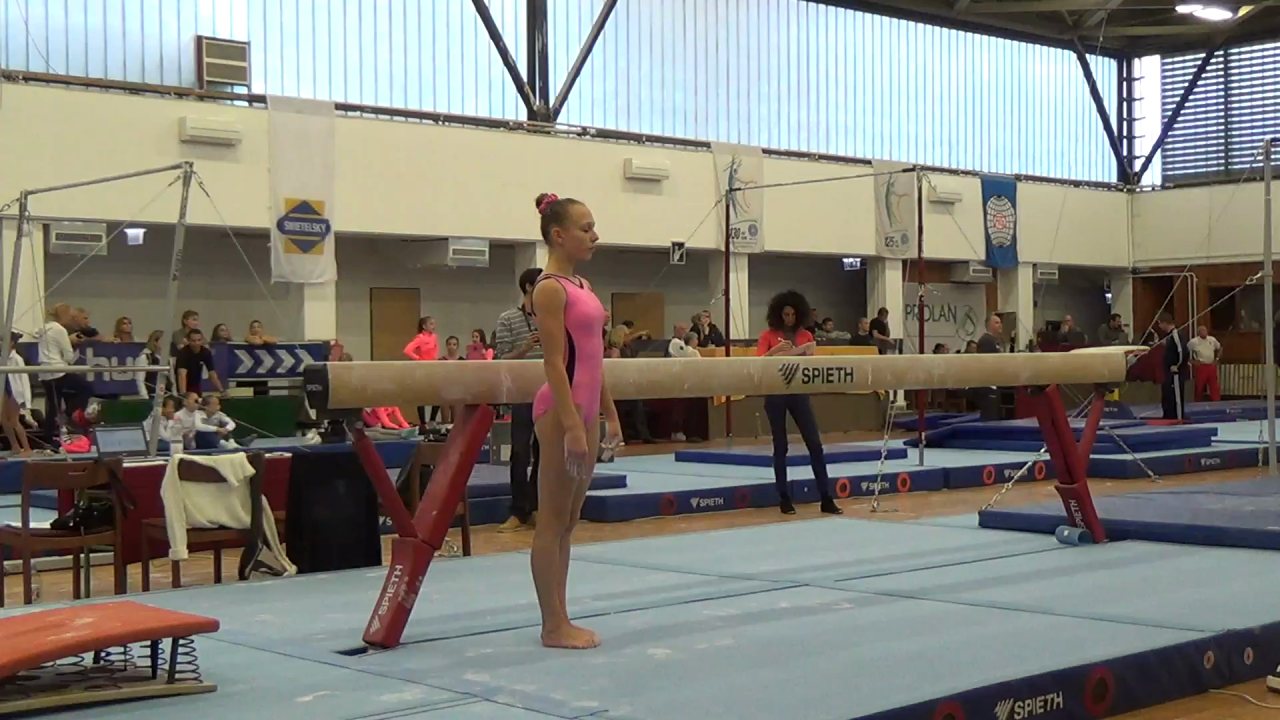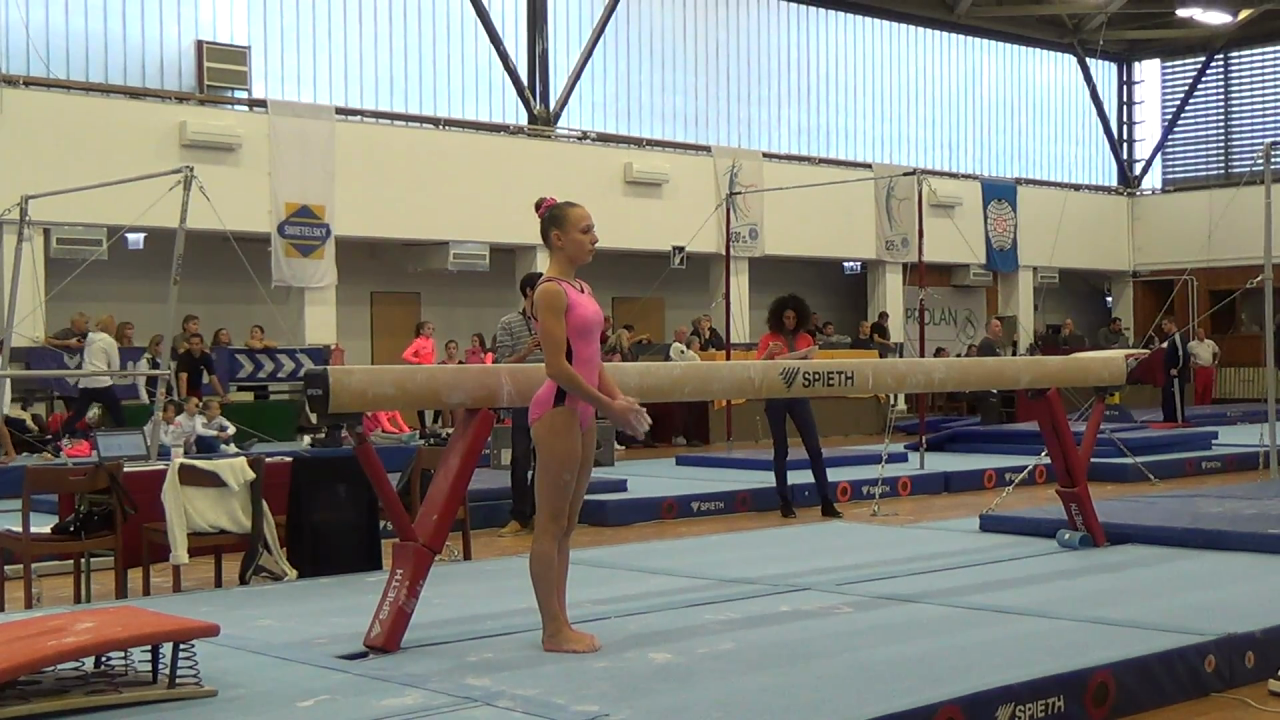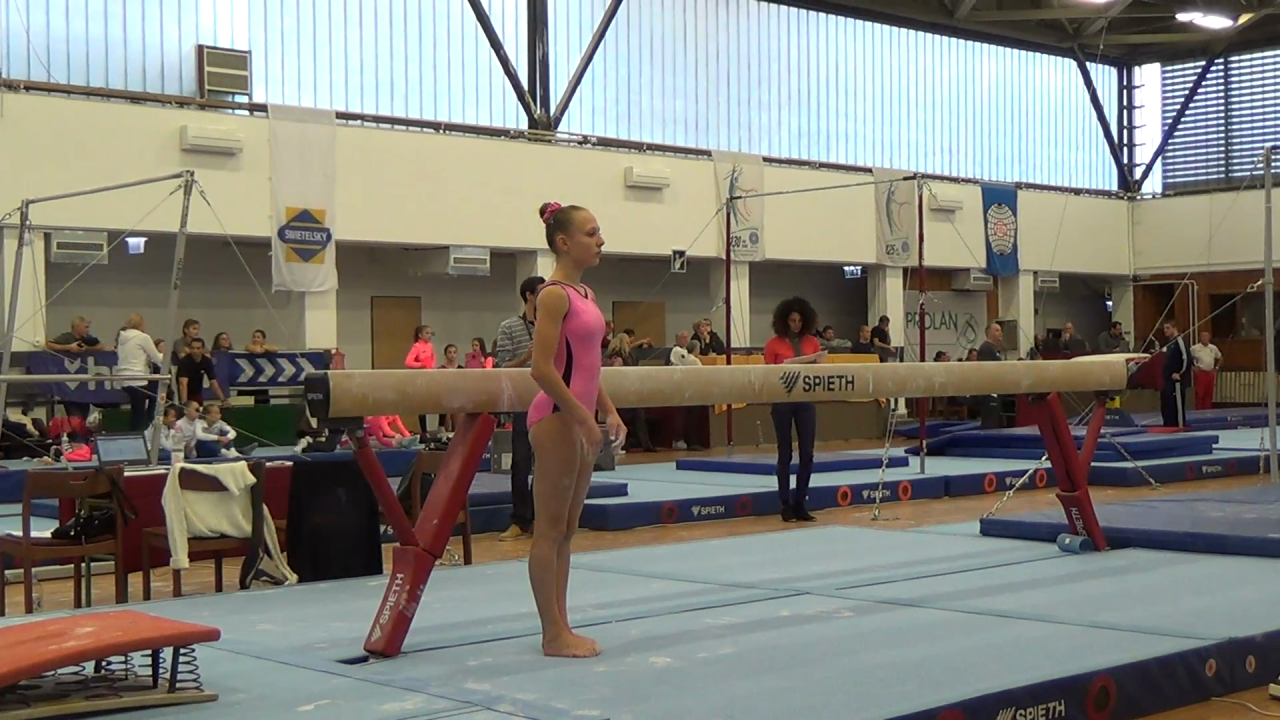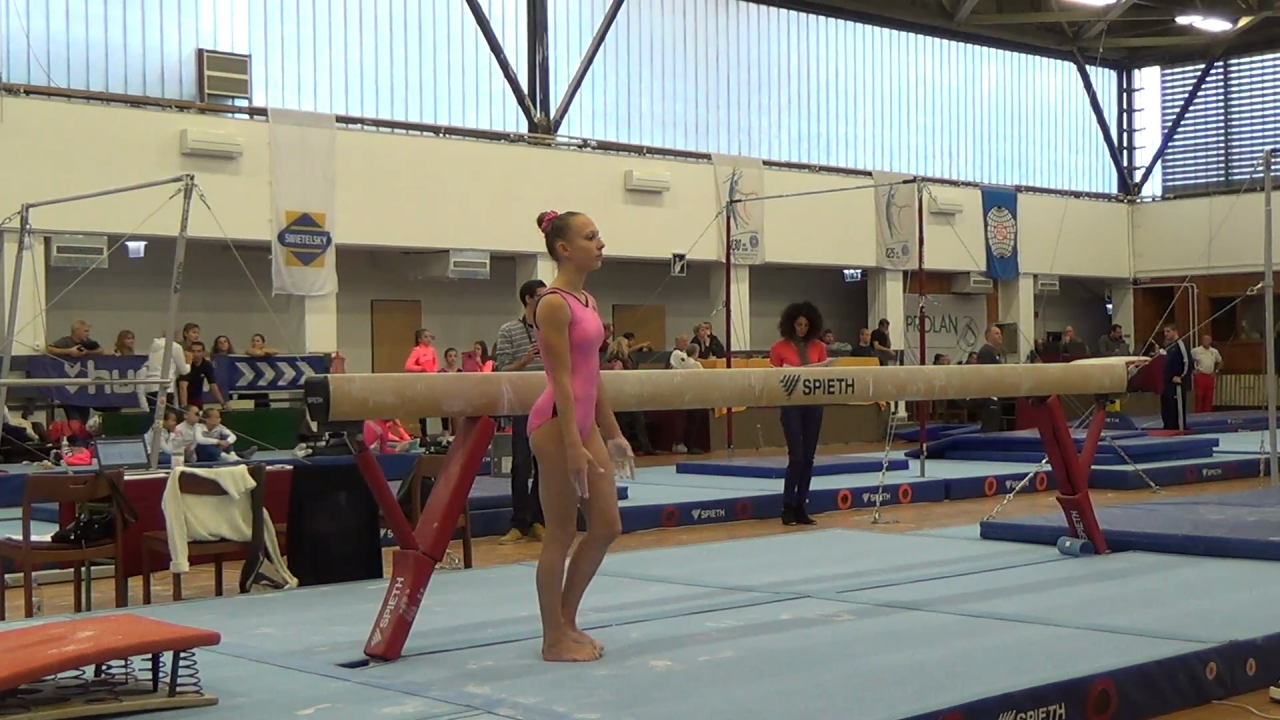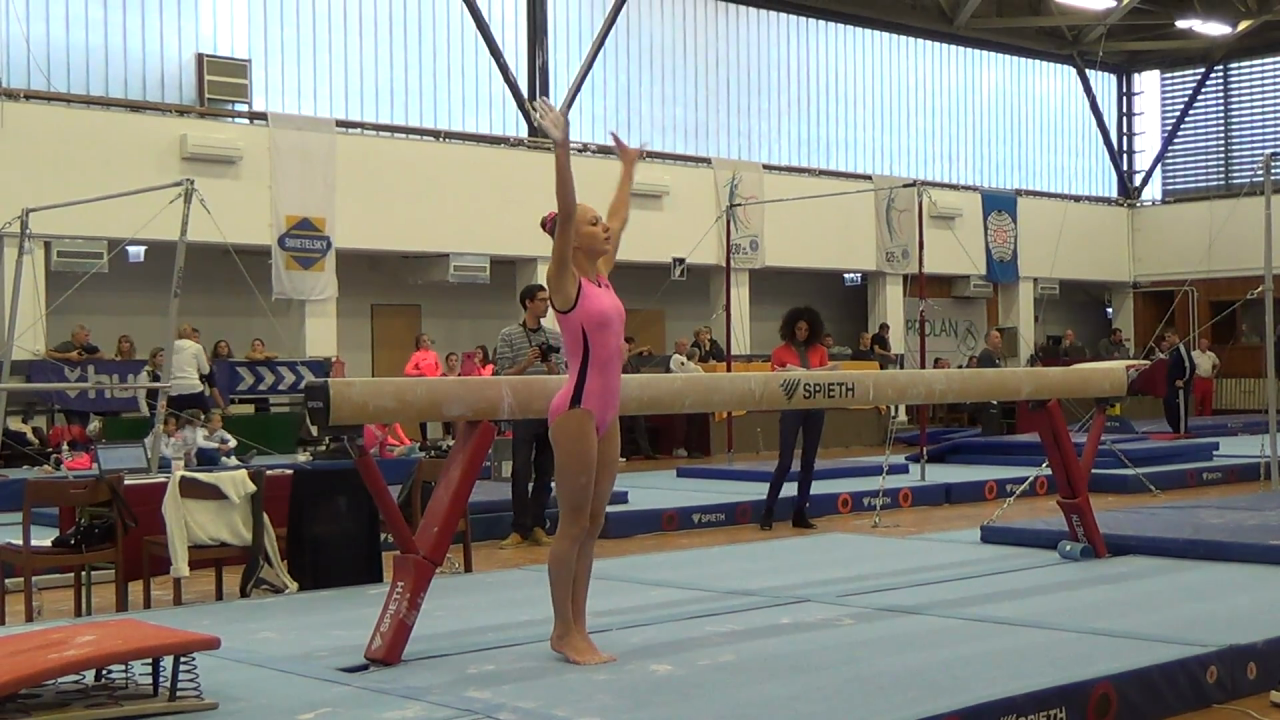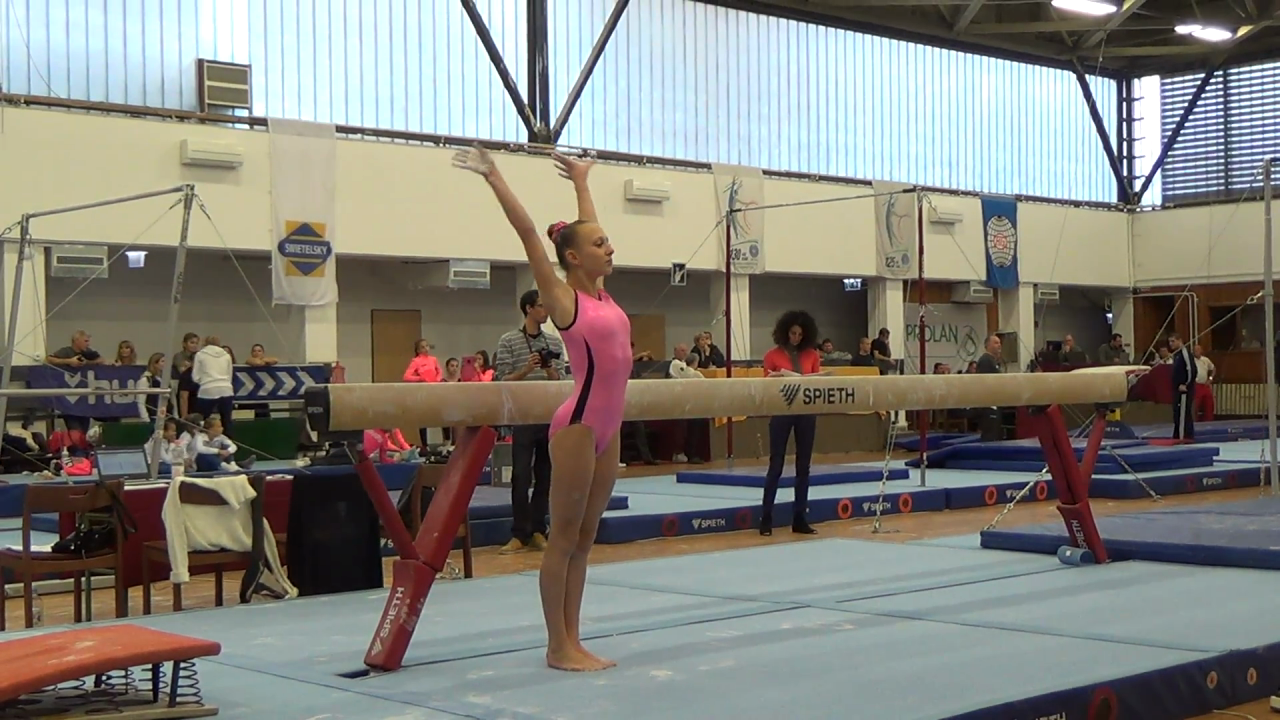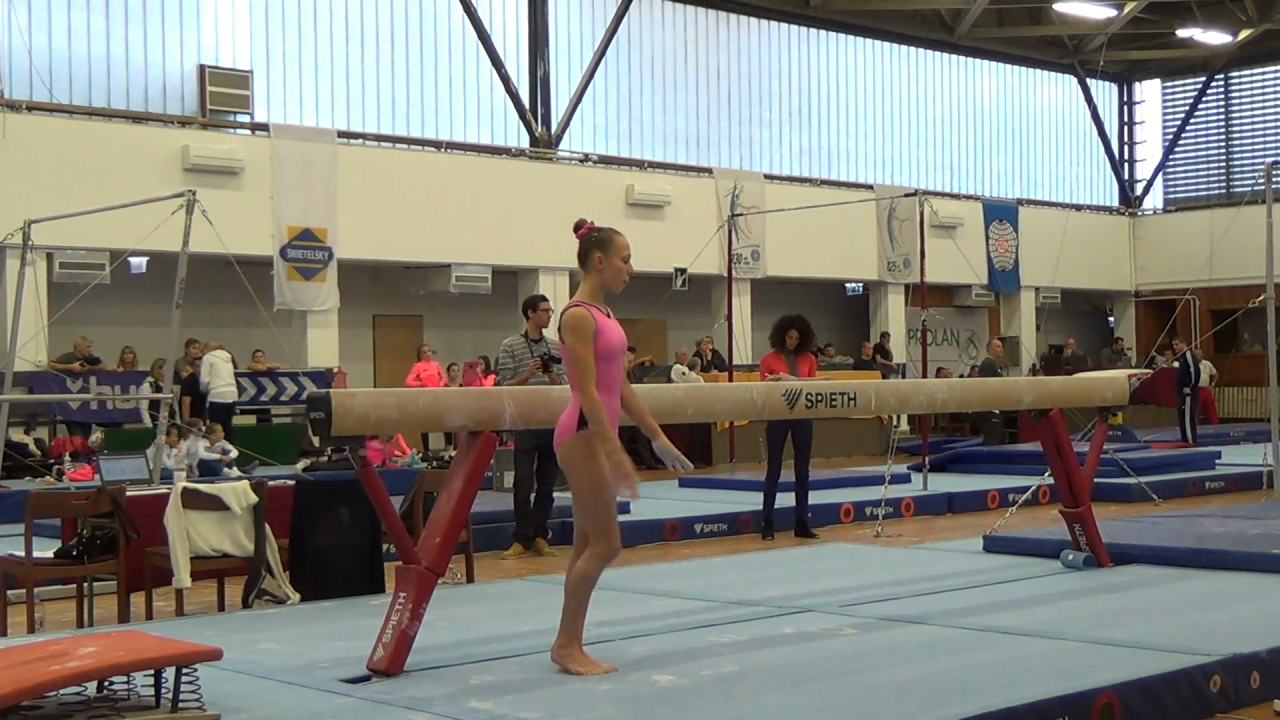
dt=0.5s
person 1, frame 1
left shoulder: (581, 285)
right shoulder: (550, 288)
right elbow: (555, 364)
left wrist: (609, 414)
right wrist: (572, 428)
left hip: (584, 410)
right hip: (562, 411)
left knee: (569, 522)
right knee: (552, 521)
left ankle: (562, 620)
right ankle: (553, 626)
person 1, frame 2
left shoulder: (581, 289)
right shoulder: (550, 291)
right elbow: (557, 366)
left wrist: (620, 400)
right wrist: (608, 405)
left hip: (583, 411)
right hip: (559, 411)
left knee: (568, 525)
right knee: (551, 525)
left ankle: (563, 624)
right ankle: (553, 630)
person 1, frame 3
left shoulder: (586, 294)
right shoulder: (554, 295)
right elbow: (542, 369)
left wrist: (609, 413)
right wrist: (582, 419)
left hip: (580, 418)
right hip: (559, 417)
left knee: (567, 530)
right knee: (550, 530)
left ankle: (563, 628)
right ankle: (553, 634)
person 1, frame 4
left shoulder: (587, 301)
right shoulder: (554, 304)
right elbow: (562, 379)
left wrist: (614, 434)
right wrist: (572, 444)
left hip: (585, 423)
right hip: (557, 423)
left knee: (607, 527)
right knee: (561, 534)
left ankle: (568, 623)
right ankle: (554, 638)
person 1, frame 5
left shoulder: (601, 277)
right shoulder: (565, 281)
left elbow: (618, 218)
right elbow: (566, 213)
left wrist: (628, 169)
right wrist: (561, 148)
left hip: (606, 414)
right hip: (577, 412)
left knee: (592, 526)
right knee: (573, 524)
left ankle: (576, 630)
right ankle: (566, 632)
person 1, frame 6
left shoulder: (601, 292)
right shoulder: (563, 298)
left elbow: (585, 227)
right elbow: (527, 233)
left wrist: (579, 181)
right wrist: (493, 174)
left hip: (609, 429)
right hip: (578, 426)
left knee: (585, 539)
right knee: (563, 538)
left ankle: (572, 640)
right ankle: (559, 645)
person 1, frame 7
left shoulder: (599, 314)
right shoulder: (580, 315)
left elbow: (618, 388)
right elbow: (587, 392)
left wrist: (657, 438)
right wrist: (613, 456)
left hip: (597, 434)
right hip: (585, 435)
left knee: (589, 543)
right knee: (601, 544)
left ankle: (573, 644)
right ankle: (565, 644)
person 2, frame 1
right shoulder: (508, 319)
right elbow: (501, 360)
right wrist: (524, 349)
right knee: (520, 455)
left ankle: (536, 508)
right ankle: (519, 512)
person 2, frame 2
right shoulder: (508, 324)
right elbow: (502, 364)
right wrist: (524, 353)
right knee: (520, 459)
left ankle: (537, 512)
right ankle: (520, 516)
person 2, frame 3
right shoulder: (508, 328)
right elbow: (502, 369)
right wrist: (525, 358)
right knee: (521, 464)
left ankle: (537, 517)
right ankle: (520, 521)
person 2, frame 4
right shoulder: (508, 331)
right elbow: (501, 371)
right wrist: (525, 360)
right knee: (521, 468)
left ankle: (537, 521)
right ankle: (520, 524)
person 2, frame 5
left shoulder: (555, 336)
right shoulder: (508, 336)
left elbow: (561, 376)
right elbow: (502, 376)
left wrist: (552, 367)
right wrist: (525, 365)
left knee: (546, 472)
right knee: (521, 472)
left ankle: (538, 526)
right ankle: (520, 528)
person 2, frame 6
left shoulder: (555, 342)
right shoulder: (508, 341)
left elbow: (561, 382)
right elbow: (502, 381)
left wrist: (551, 372)
right wrist: (526, 370)
left knee: (545, 478)
right knee: (521, 478)
left ankle: (538, 531)
right ankle: (520, 533)
person 2, frame 7
left shoulder: (556, 347)
right shoulder: (510, 346)
left elbow: (563, 387)
right elbow: (504, 386)
left wrist: (553, 377)
right wrist: (528, 375)
left knee: (547, 483)
right knee: (523, 483)
left ankle: (540, 537)
right ankle: (522, 539)
person 3, frame 1
left shoulder: (806, 335)
right shoulder: (768, 335)
left wrist: (808, 358)
right wrist: (775, 350)
left hip: (799, 392)
right hip: (776, 393)
left knee: (815, 445)
right knee: (781, 447)
left ankle: (826, 498)
right ankle: (784, 498)
person 3, frame 2
left shoulder: (806, 339)
right shoulder: (768, 339)
left wrist: (809, 361)
right wrist: (769, 353)
left hip: (799, 396)
right hip: (776, 397)
left knee: (814, 448)
right knee: (781, 450)
left ankle: (826, 502)
right ankle: (785, 502)
person 3, frame 3
left shoulder: (812, 342)
right shoulder: (773, 344)
left hip: (806, 400)
right hip: (782, 400)
left knee: (807, 454)
right knee: (785, 454)
left ankle: (799, 505)
right ankle: (786, 505)
person 3, frame 4
left shoulder: (818, 346)
right shoulder: (779, 348)
left hip: (814, 404)
right hip: (791, 404)
left knee: (808, 458)
right knee: (796, 457)
left ankle: (800, 508)
right ankle: (788, 508)
person 3, frame 5
left shoulder: (820, 351)
right shoulder: (780, 352)
right wrist: (782, 375)
left hip: (815, 407)
right hip: (791, 407)
left knee: (808, 462)
right knee: (785, 461)
left ankle: (800, 513)
right ankle: (768, 511)
person 3, frame 6
left shoulder: (812, 355)
right shoulder: (772, 355)
right wrist: (775, 378)
left hip: (806, 412)
right hip: (781, 412)
left knee: (803, 466)
right knee: (776, 465)
left ankle: (800, 518)
right ankle: (766, 518)
person 3, frame 7
left shoulder: (809, 359)
right shoulder: (769, 360)
right wrist: (772, 382)
left hip: (802, 416)
right hip: (778, 417)
left knee: (802, 471)
right knee: (774, 470)
left ankle: (801, 523)
right ankle: (767, 523)
